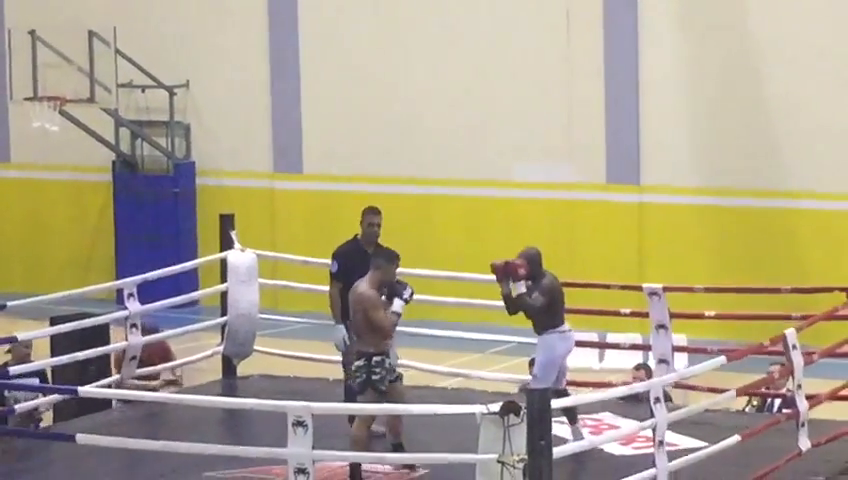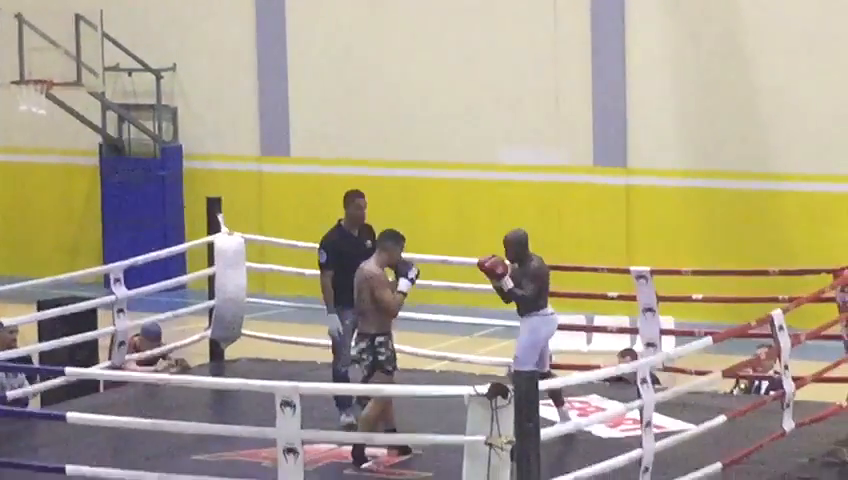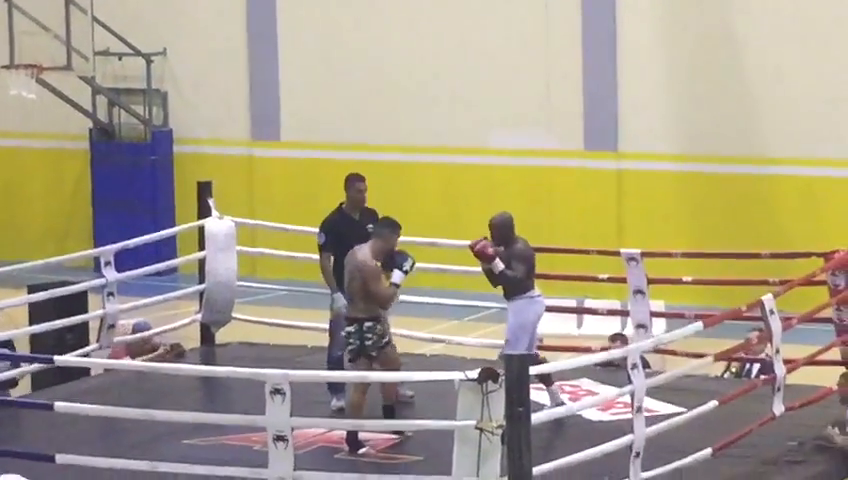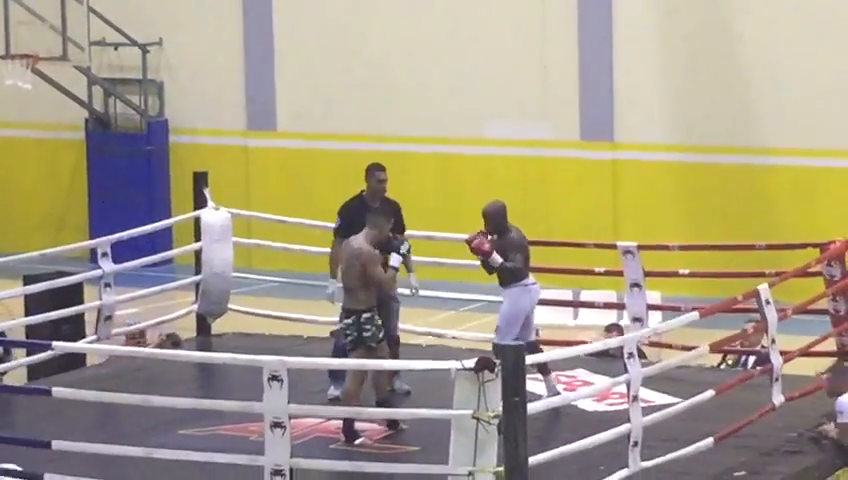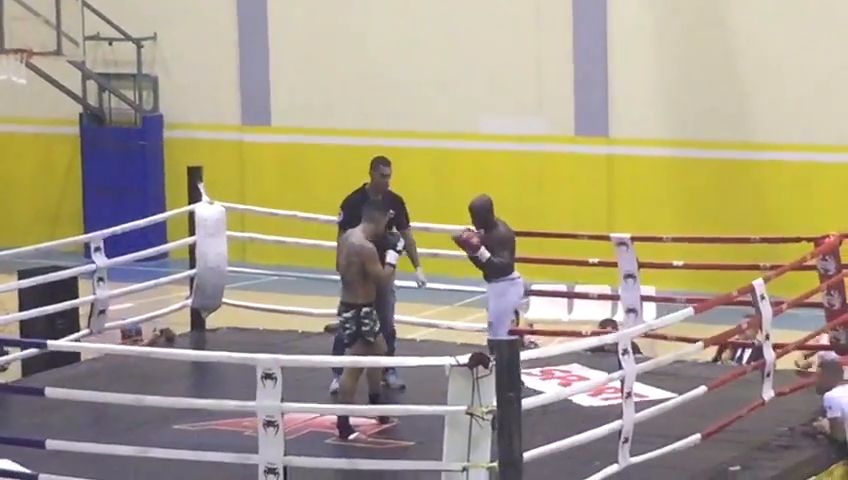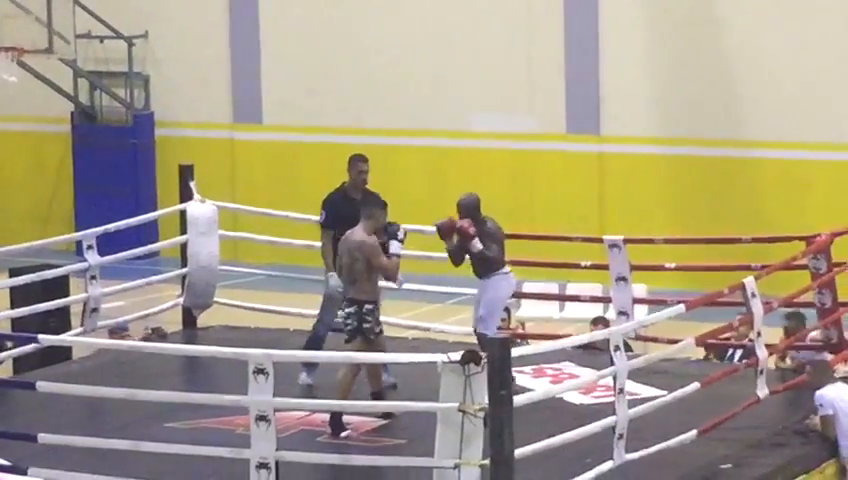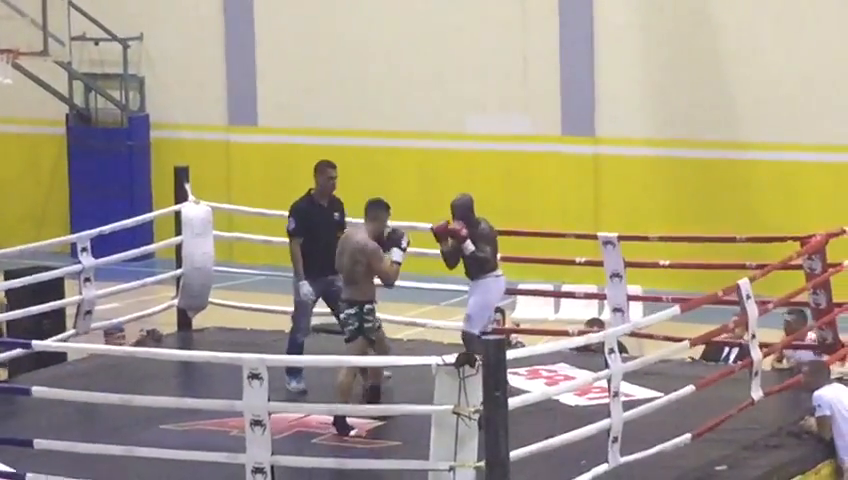
dt=0.3s
person 1, frame 1
left shoulder: (366, 287)
right shoulder: (367, 294)
right elbow: (387, 330)
left wrist: (391, 299)
right wrist: (400, 301)
left hip: (379, 357)
right hip: (370, 361)
left knee: (398, 402)
right knee: (365, 418)
left ankle: (398, 453)
person 1, frame 2
left shoulder: (368, 269)
right shoulder: (374, 274)
right elbow: (392, 310)
left wrist: (399, 280)
right wrist: (406, 282)
left hip: (377, 339)
right hip: (374, 342)
left knee: (385, 394)
right knee: (379, 398)
left ankle: (392, 441)
right ankle: (359, 452)
person 1, frame 3
left shoulder: (358, 252)
right shoulder: (367, 263)
right elbow: (385, 301)
left wrist: (388, 267)
right wrist: (400, 272)
left hip: (368, 322)
right hip: (361, 326)
left knee: (393, 365)
right knee: (362, 383)
left ankle: (390, 419)
right ankle: (352, 439)
person 1, frame 4
left shoulder: (352, 243)
right shoulder: (365, 251)
right elbow: (385, 285)
left wrist: (385, 254)
right wrist: (396, 256)
left hip: (366, 314)
right hip: (359, 318)
left knee: (384, 361)
right knee: (358, 374)
right ankle: (348, 430)
person 1, frame 5
left shoulder: (349, 237)
right shoulder: (364, 247)
right elbow: (383, 281)
left wrist: (383, 252)
right wrist: (393, 253)
left hip: (362, 308)
right hip: (357, 311)
left knee: (379, 352)
right knee: (354, 368)
left ankle: (376, 406)
right ankle: (343, 424)
person 1, frame 6
left shoulder: (349, 237)
right shoulder: (368, 243)
right elbow: (391, 274)
right wrist: (396, 243)
left hip: (358, 304)
right hip: (361, 308)
left knee: (377, 354)
right knee: (353, 365)
left ankle: (380, 404)
right ankle: (336, 420)
person 1, frame 7
left shoulder: (348, 236)
right shoulder: (369, 246)
left elbow: (338, 265)
right elbow: (389, 280)
right wrist: (398, 251)
left hip: (353, 304)
right hip: (358, 308)
left knee: (382, 348)
right knee: (352, 365)
left ankle: (373, 399)
right ankle: (340, 420)
person 2, frame 1
right shoulder: (344, 253)
right elbow: (334, 290)
right wrist: (338, 326)
right hip: (351, 323)
right knee: (353, 376)
right ankle: (355, 424)
person 2, frame 2
left shoulder: (368, 232)
right shoulder: (332, 240)
right elbow: (326, 279)
right wrist: (331, 315)
right hip: (344, 308)
right knee: (342, 361)
right ankle: (345, 409)
person 2, frame 3
left shoulder: (371, 216)
right shoulder: (332, 222)
right elbow: (325, 261)
right wrist: (335, 294)
right hip: (345, 292)
right knee: (338, 345)
right ankle: (337, 394)
person 2, frame 4
left shoulder: (392, 207)
right shoulder: (350, 208)
left elbow: (400, 241)
right elbow: (337, 245)
left wrist: (411, 274)
right wrist: (333, 280)
left knee: (391, 331)
left ankle: (393, 377)
right ankle: (336, 382)
person 2, frame 5
left shoulder: (395, 201)
right shoulder: (353, 201)
left elbow: (406, 235)
right elbow: (343, 239)
left wrist: (417, 268)
left knee: (387, 325)
left ankle: (388, 371)
right ankle: (338, 374)
person 2, frame 6
left shoulder: (373, 199)
right shoulder: (334, 200)
right elbow: (326, 239)
right wrist: (331, 273)
right hip: (340, 272)
right knee: (325, 322)
left ankle: (379, 370)
right ankle: (308, 369)
person 2, frame 7
left shoulder: (336, 205)
right shoulder: (301, 208)
right elbow: (295, 246)
right wrist: (302, 281)
left hip: (333, 276)
right hip: (308, 279)
right knee: (301, 329)
right ankle: (293, 376)
person 3, frame 1
left shoulder: (547, 284)
right shoulder: (535, 282)
left elbow: (533, 310)
right elbow: (513, 310)
left wrist: (518, 284)
right wrist: (504, 283)
left hip: (554, 339)
right hip: (555, 338)
right knee: (558, 389)
person 3, frame 2
left shoulder: (534, 267)
right shoulder: (519, 266)
left elbow: (526, 298)
right elbow: (508, 297)
left wrist: (504, 280)
right wrist: (496, 278)
left hip: (537, 321)
right hip: (538, 320)
left knee: (519, 374)
right knee: (542, 372)
right ankle: (565, 418)
person 3, frame 3
left shoulder: (520, 250)
right shoulder: (506, 249)
left elbow: (517, 280)
right elbow: (496, 281)
left wrist: (495, 262)
right wrist: (486, 262)
left hip: (525, 304)
right hip: (524, 303)
right knee: (530, 354)
right ankle: (556, 400)
person 3, frame 4
left shoulder: (513, 239)
right shoulder: (500, 237)
left elbow: (516, 270)
right elbow: (491, 268)
left wrist: (493, 256)
right wrist: (483, 253)
left hip: (519, 292)
right hip: (521, 290)
left knee: (502, 345)
right knee: (529, 342)
right ankle: (551, 388)
person 3, frame 5
left shoulder: (501, 234)
right shoulder: (486, 233)
left elbow: (503, 266)
right elbow: (483, 265)
left wrist: (479, 251)
right wrist: (471, 251)
left hip: (505, 287)
right hip: (499, 285)
right knee: (498, 335)
person 3, frame 6
left shoulder: (490, 229)
right shoulder: (469, 228)
left elbow: (494, 261)
right elbow: (457, 261)
left wrist: (473, 241)
right wrist: (448, 239)
left hip: (498, 281)
right hip: (487, 281)
left knee: (484, 334)
right knee: (480, 330)
person 3, frame 7
left shoulder: (483, 230)
right shoulder: (463, 230)
left elbow: (486, 262)
right elbow: (451, 263)
left wrist: (465, 243)
right wrist: (443, 242)
left hip: (489, 283)
right hip: (479, 282)
left knee: (469, 334)
right knee: (478, 332)
